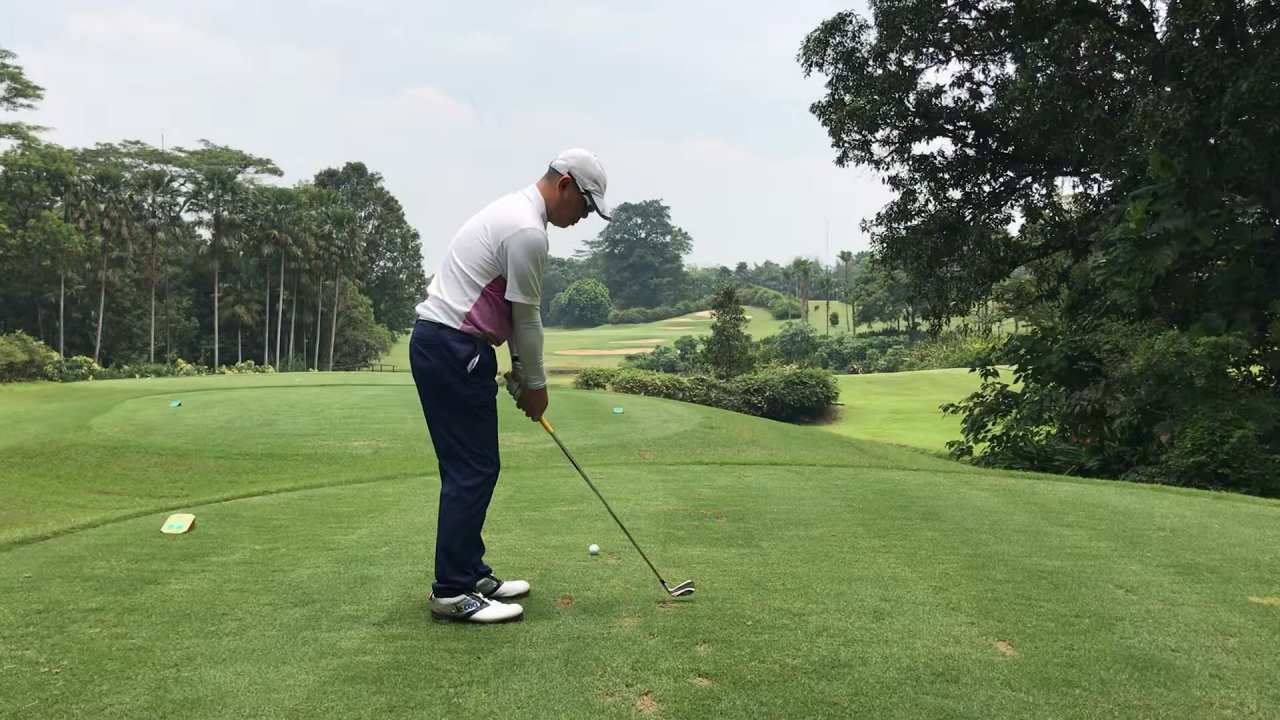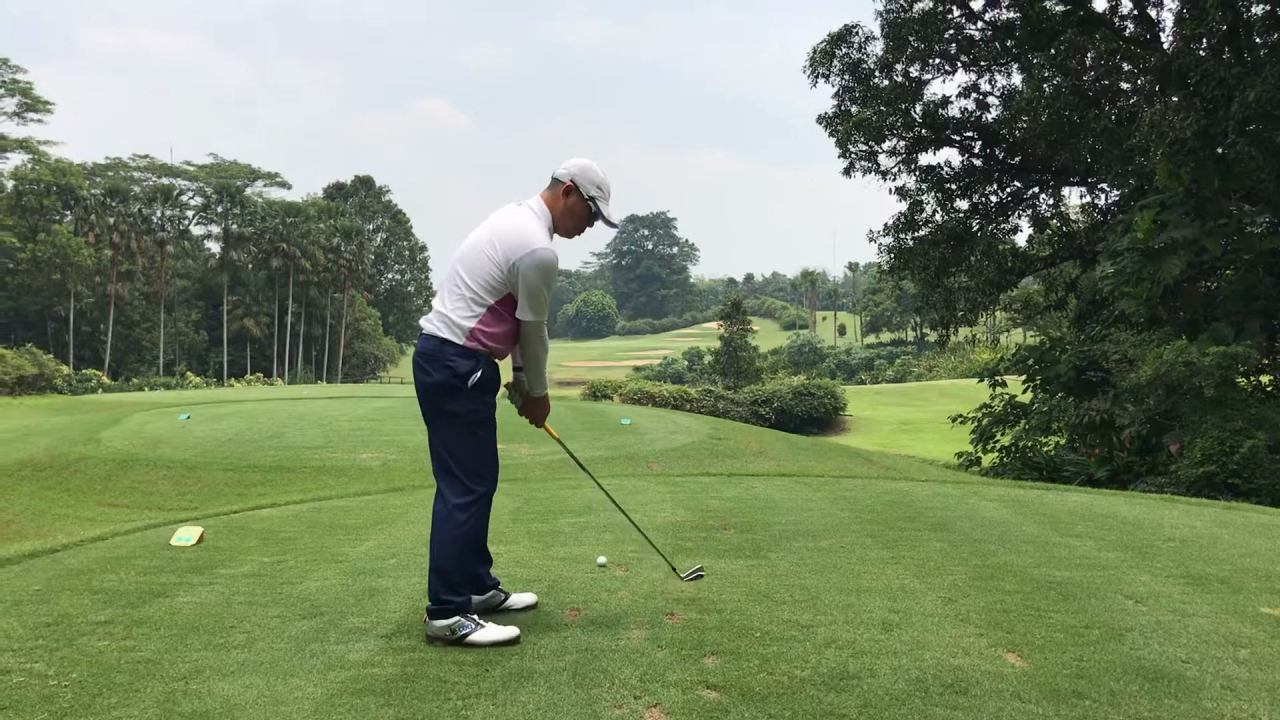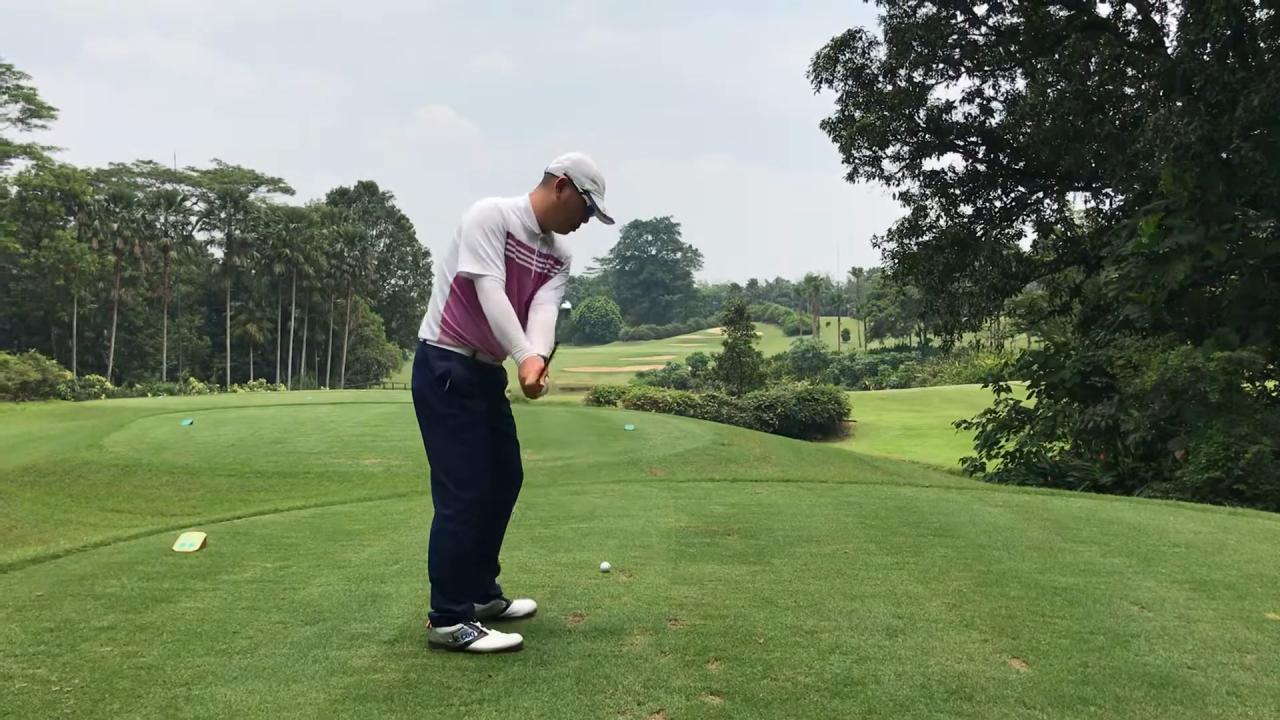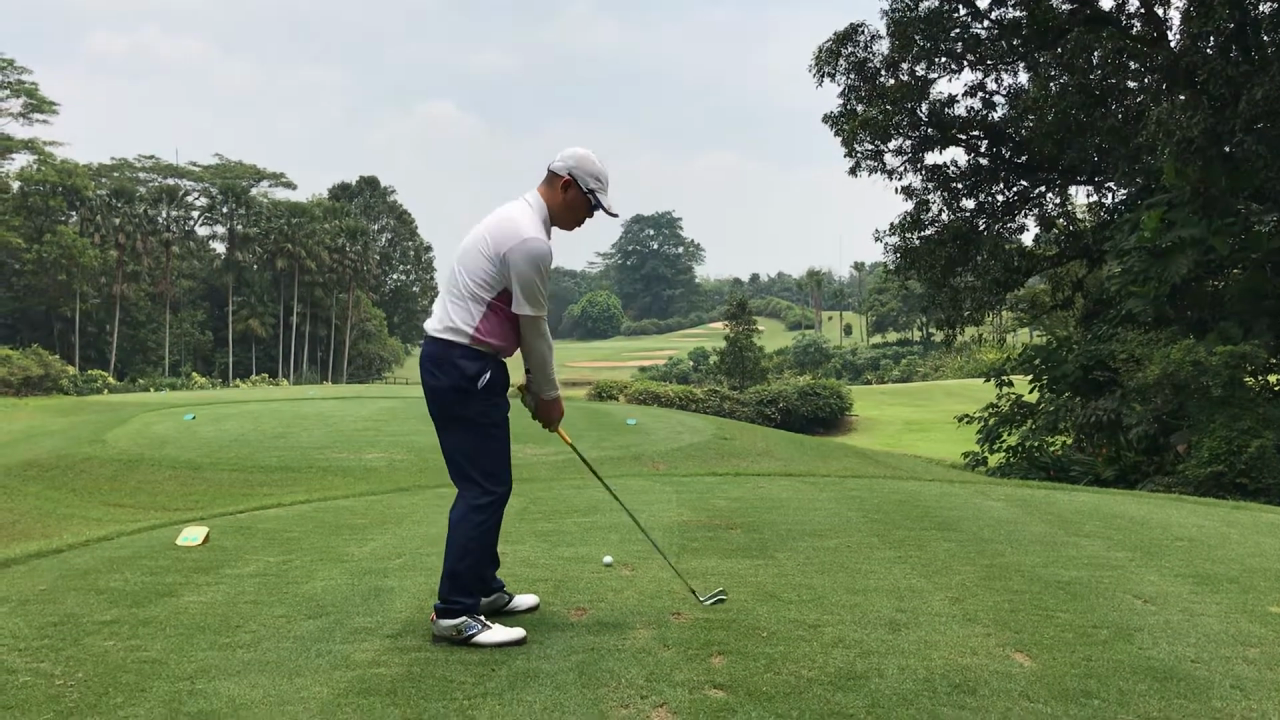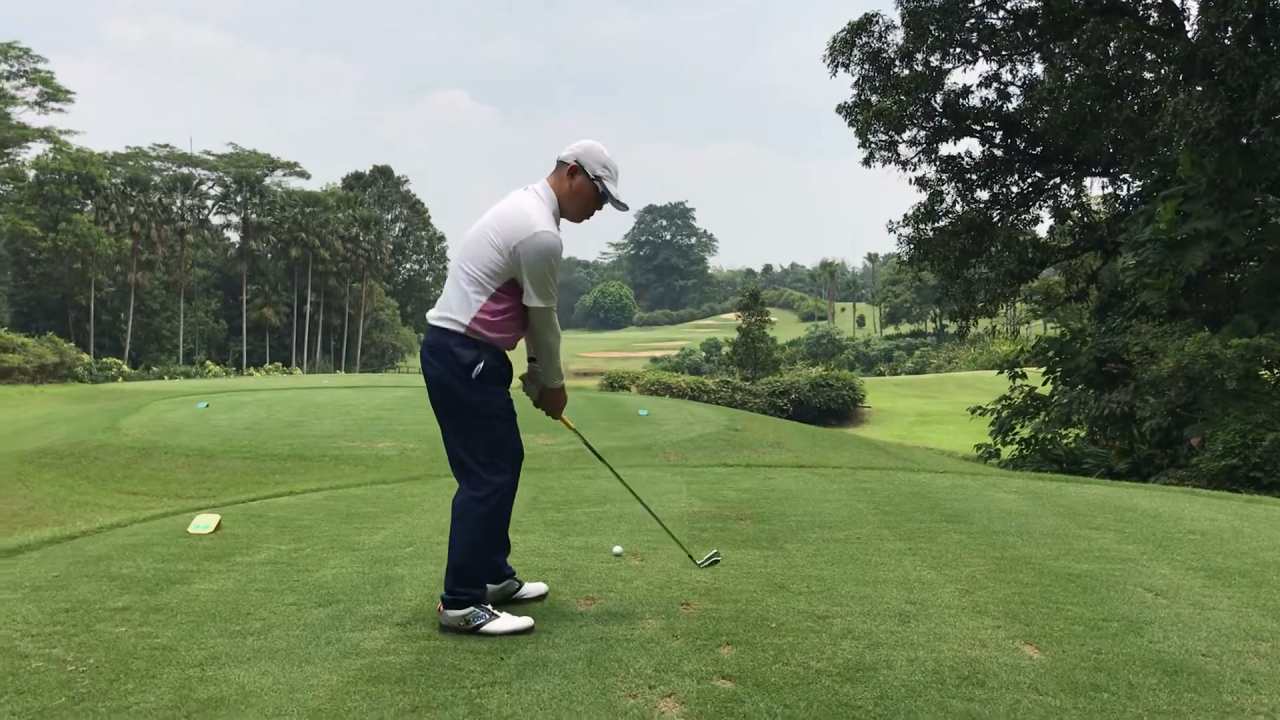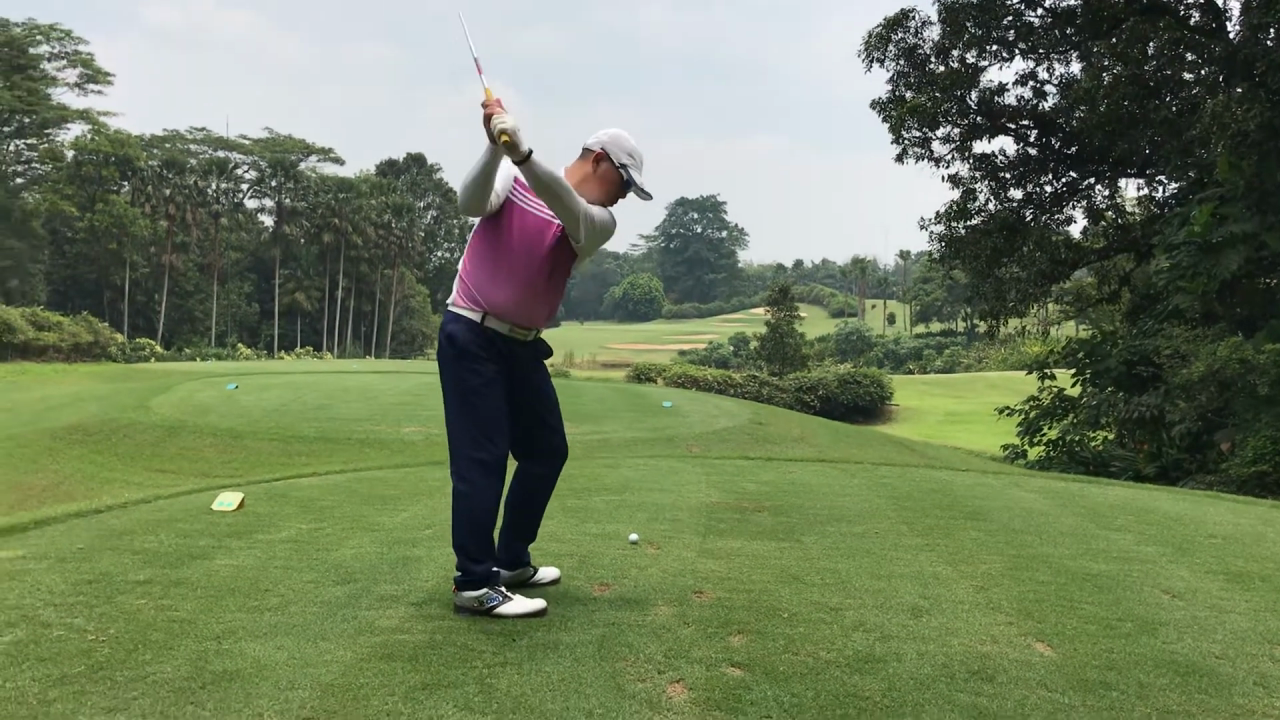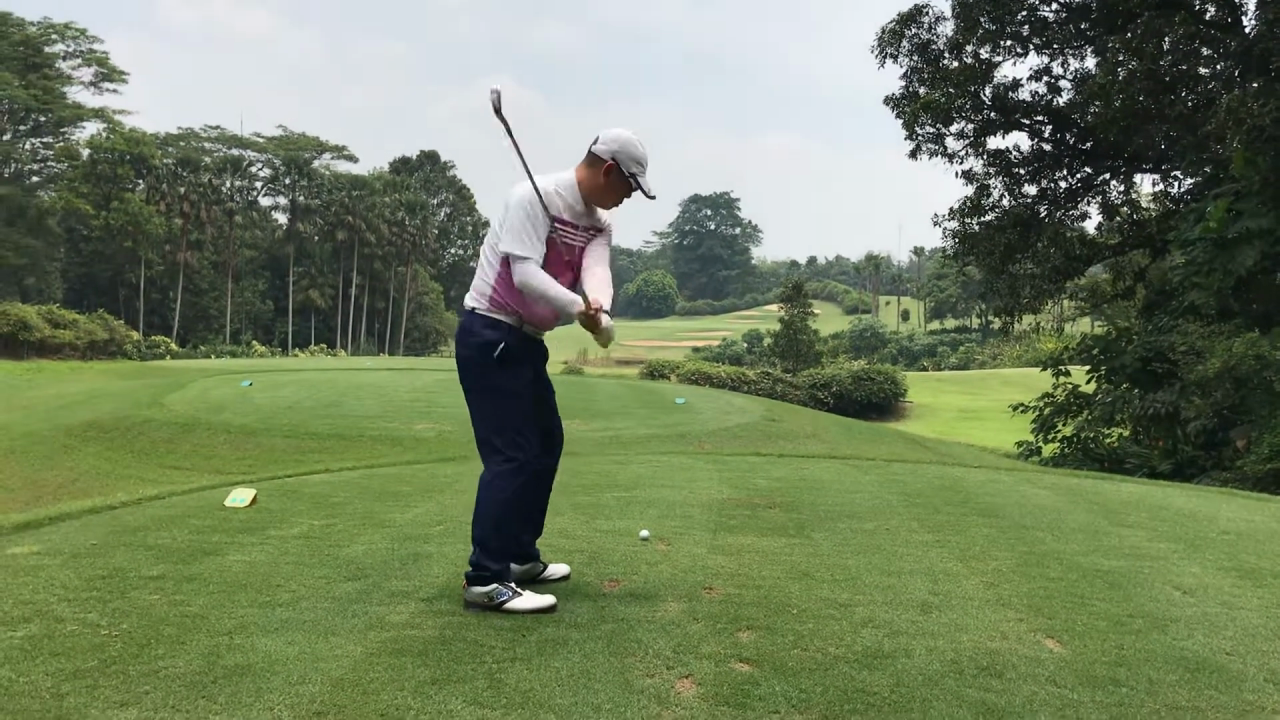
dt=0.5s
person 1, frame 1
left shoulder: (515, 210)
right shoulder: (527, 231)
left elbow: (515, 310)
right elbow: (526, 316)
left wrist: (520, 369)
right wrist: (535, 383)
left hip: (442, 343)
right hip: (453, 348)
left knee: (466, 466)
right knee: (474, 469)
left ankle: (470, 573)
right ankle: (453, 591)
person 1, frame 2
left shoulder: (516, 217)
right shoulder: (538, 249)
right elbow: (533, 330)
left wrist: (522, 375)
right wrist: (537, 393)
left hip: (445, 357)
right hip: (457, 364)
left knee: (474, 480)
right knee: (466, 486)
left ankle: (476, 585)
right ankle: (446, 613)
person 1, frame 3
left shoulder: (558, 256)
right shoulder: (490, 215)
left elbow: (543, 313)
right elbow: (490, 294)
left wrist: (538, 360)
right wrist: (523, 356)
left hip: (487, 371)
right hip: (446, 368)
left knee: (503, 480)
right knee: (461, 493)
left ankle: (479, 594)
right ankle: (449, 620)
person 1, frame 4
left shoulder: (521, 219)
right shoulder: (529, 240)
left elbow: (530, 322)
right elbow: (534, 327)
left wrist: (535, 383)
right wrist: (548, 393)
left hip: (463, 361)
right hip: (462, 365)
left knee: (490, 480)
right knee: (484, 486)
left ankle: (481, 587)
right ankle: (454, 612)
person 1, frame 5
left shoulder: (536, 214)
right shoulder: (537, 229)
left elbow: (539, 310)
right elbow: (540, 319)
left wrist: (541, 373)
right wrist: (553, 381)
left hip: (473, 354)
right hip: (461, 355)
left knee: (504, 462)
right knee: (485, 475)
left ankle: (492, 575)
right ankle: (461, 602)
person 1, frame 6
left shoulder: (598, 221)
right shoulder: (508, 176)
left elbow: (566, 208)
right elbow: (469, 202)
left wrist: (521, 152)
right wrist: (495, 148)
left hip: (522, 346)
right hip: (471, 336)
left knee: (546, 452)
right knee: (481, 459)
left ankle: (510, 560)
right ankle: (475, 583)
person 1, frame 7
left shoulder: (598, 225)
right shoulder: (535, 197)
left elbow: (596, 273)
right elbow: (525, 275)
left wrist: (598, 306)
right wrist: (578, 306)
left hip: (517, 339)
right hip: (492, 338)
left knee: (544, 446)
right knee: (510, 454)
left ankle: (518, 557)
right ankle: (485, 580)
